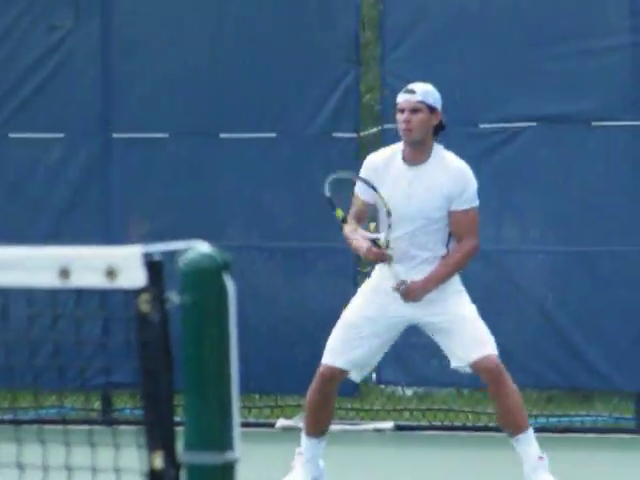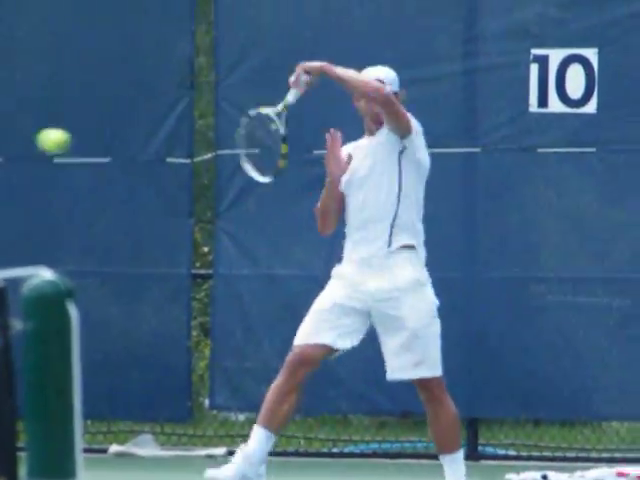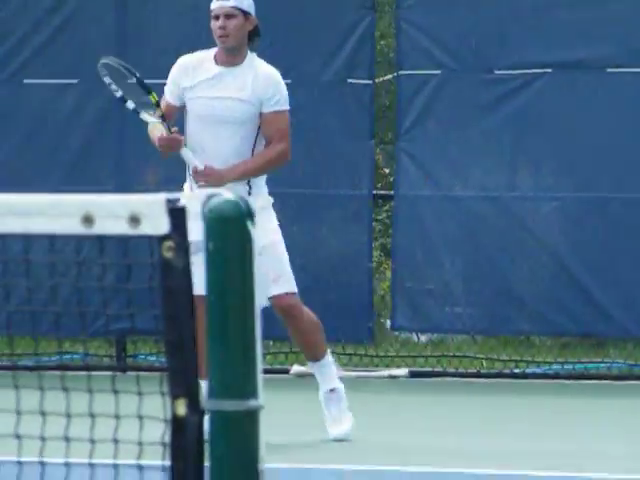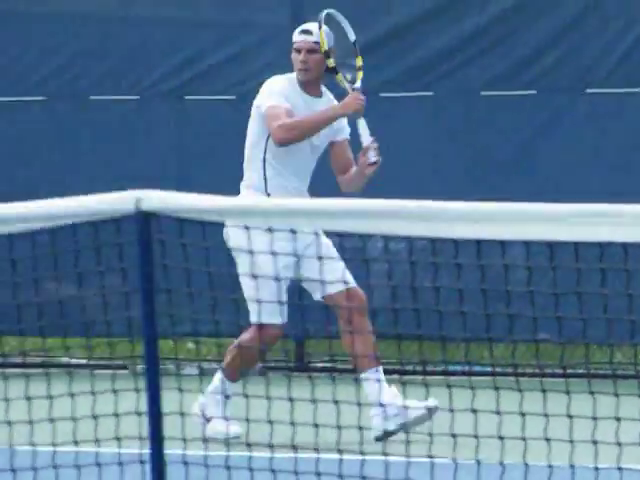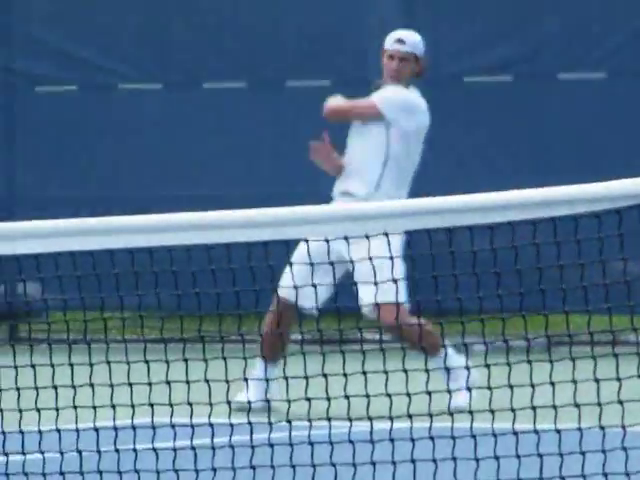
dt=1s
person 1, frame 1
left shoulder: (458, 174)
right shoulder: (376, 164)
left elbow: (468, 243)
right elbow: (353, 224)
left wrist: (426, 284)
right wrist: (361, 245)
left hip: (440, 290)
right hip: (384, 289)
left knee: (491, 368)
right knee: (328, 375)
person 1, frame 2
left shoulder: (407, 134)
right shoulder: (347, 155)
left elbow: (383, 96)
right elbow: (325, 227)
left wrist: (326, 69)
right wrist: (334, 177)
left hip: (403, 279)
right hip: (353, 278)
left knee: (431, 387)
right knee: (299, 361)
person 1, frame 3
left shoulder: (268, 80)
right shoulder: (187, 67)
left elbow: (280, 149)
right elbow: (158, 123)
left wrist: (228, 175)
right wrist: (163, 139)
left hip: (248, 205)
left knee: (287, 304)
right knee: (194, 307)
left ankle: (332, 391)
person 1, frame 4
left shoulder: (337, 113)
right shoulder: (277, 88)
left elbow: (347, 179)
right elbow: (281, 134)
left wrist: (364, 168)
right wrist: (339, 109)
left hip: (299, 224)
right hip: (259, 224)
left knee: (352, 303)
right knee: (269, 330)
left ankle: (386, 407)
right ankle: (215, 401)
person 1, frame 5
left shoulder: (406, 102)
right shoulder: (378, 105)
left elbow: (334, 110)
left wrist: (337, 103)
right wrist: (333, 162)
left hip: (377, 228)
left knee: (391, 318)
right knee: (283, 306)
left ankle: (452, 366)
right ankle: (261, 379)
